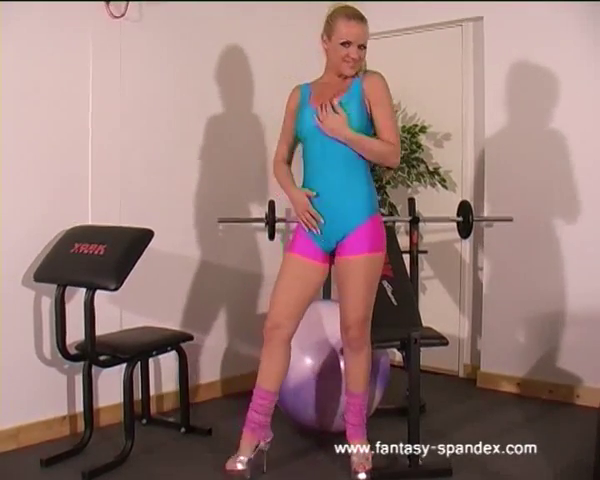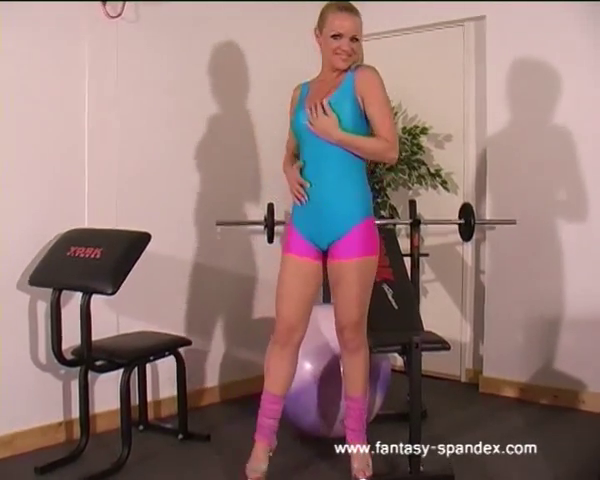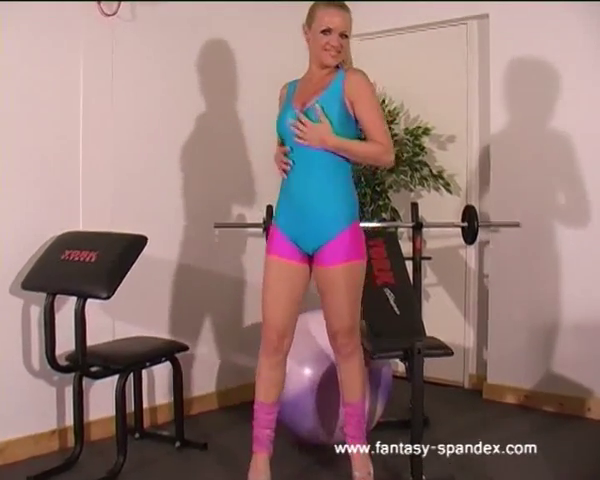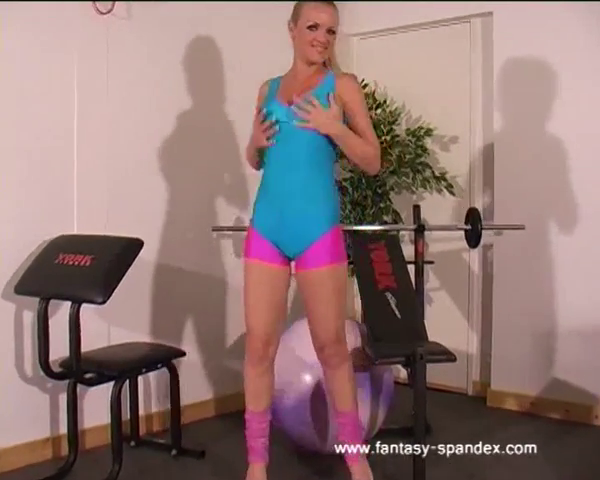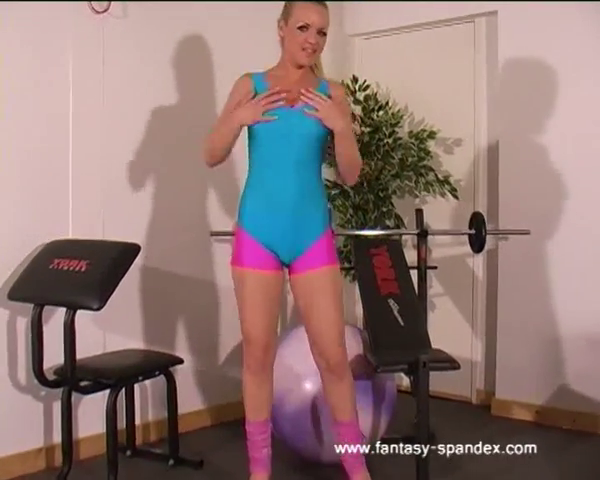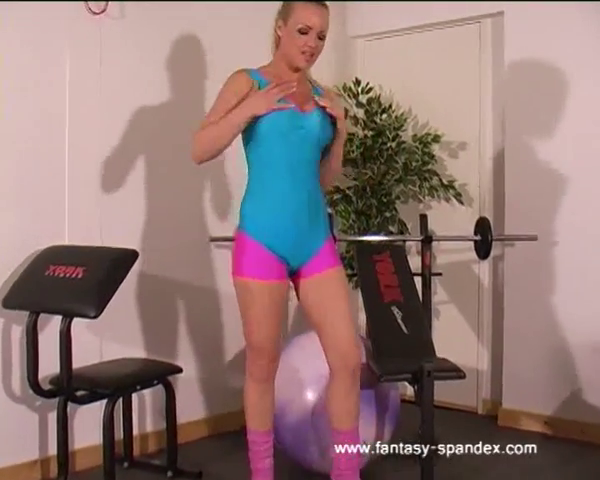
dt=0.2s
person 1, frame 1
left shoulder: (371, 84)
right shoulder: (300, 95)
left elbow: (392, 154)
right elbow: (281, 159)
left wrist: (344, 132)
right wrist: (293, 193)
left hip: (360, 221)
right hip: (312, 223)
left knee: (355, 332)
right knee: (277, 326)
left ankle: (356, 435)
right ankle: (254, 433)
person 1, frame 2
left shoulder: (364, 80)
right shoulder: (300, 93)
left elbow: (389, 149)
left wrist: (335, 134)
right wrist: (290, 171)
left hip: (352, 221)
right hip: (305, 222)
left knee: (351, 333)
right knee: (286, 330)
left ankle: (357, 442)
right ankle: (264, 441)
person 1, frame 3
left shoulder: (353, 83)
right shoulder: (288, 91)
left elbow: (385, 153)
left wrist: (330, 140)
right wrist: (279, 156)
left hip: (337, 225)
right hip: (288, 224)
left knee: (344, 338)
right knee: (274, 337)
person 1, frame 4
left shoulder: (342, 86)
right shoulder: (269, 88)
left elbow: (372, 162)
left wrist: (333, 127)
right wrist: (255, 142)
left hip: (318, 228)
right hip: (266, 226)
left knee: (331, 346)
right knee: (259, 345)
person 1, frame 5
left shoulder: (331, 93)
right shoulder: (250, 85)
left elbow: (351, 174)
right elbow: (211, 156)
left wrist: (339, 125)
right wrist: (241, 119)
left hip: (312, 233)
right hip: (256, 231)
left knee: (333, 354)
right knee: (257, 354)
person 1, frame 6
left shoulder: (324, 98)
right shoulder: (247, 81)
right elbow: (199, 150)
left wrist: (340, 130)
right wrist: (249, 109)
left hip: (315, 238)
right hip: (261, 238)
left knee: (348, 357)
right knee: (261, 362)
